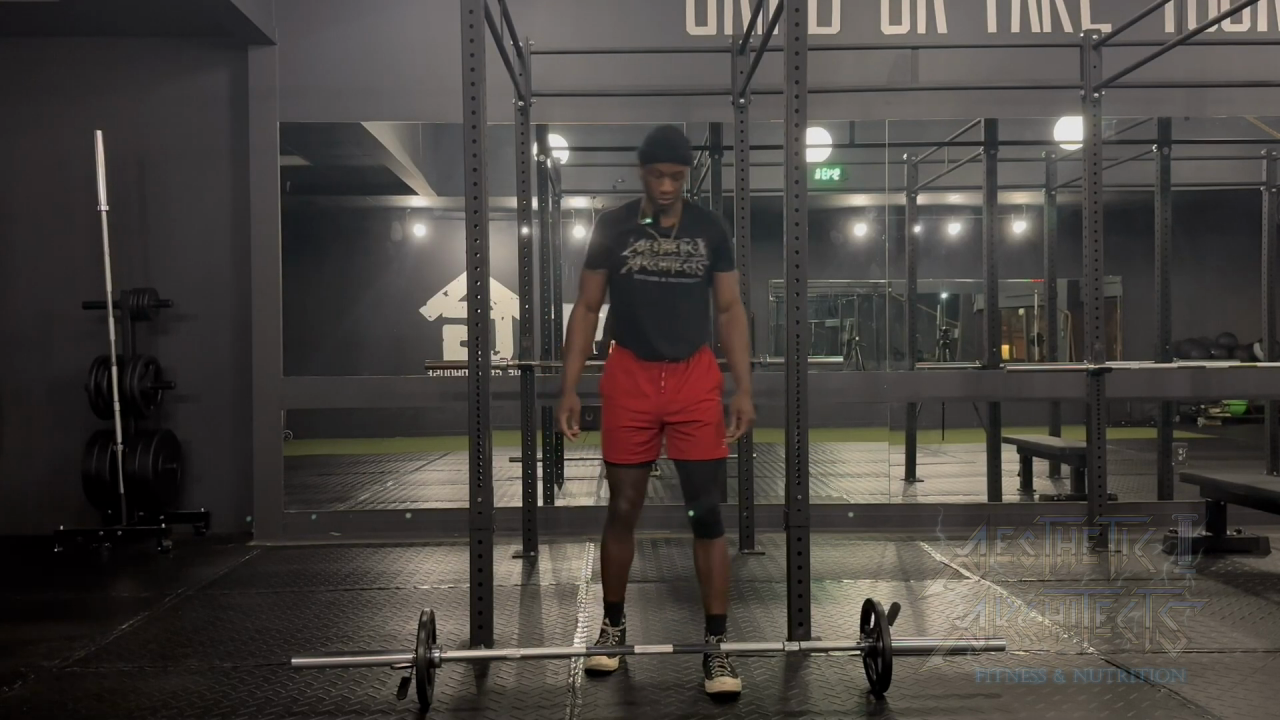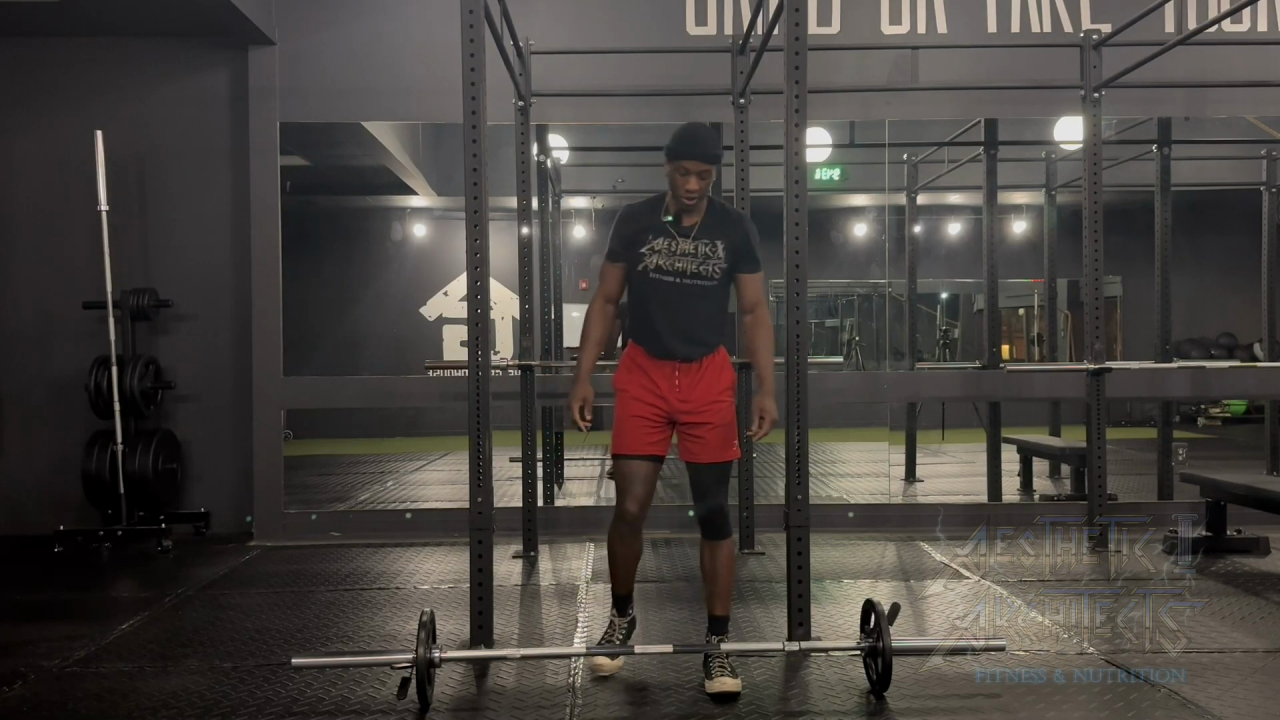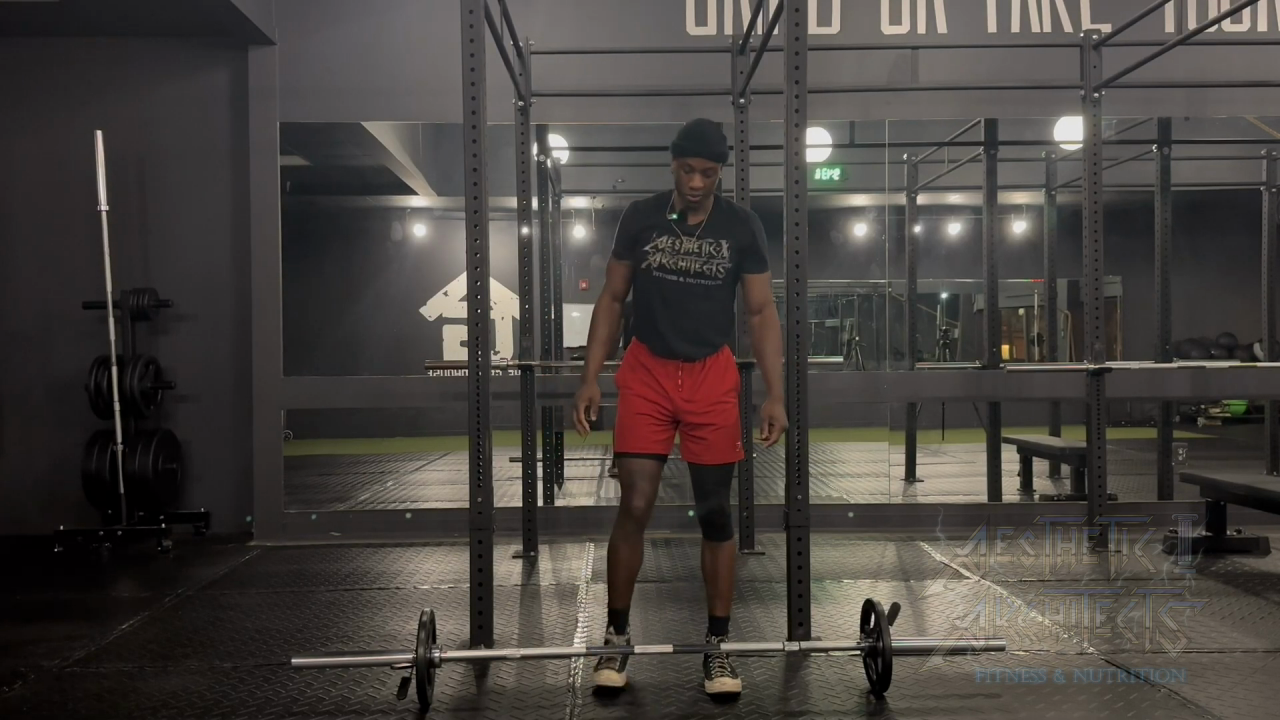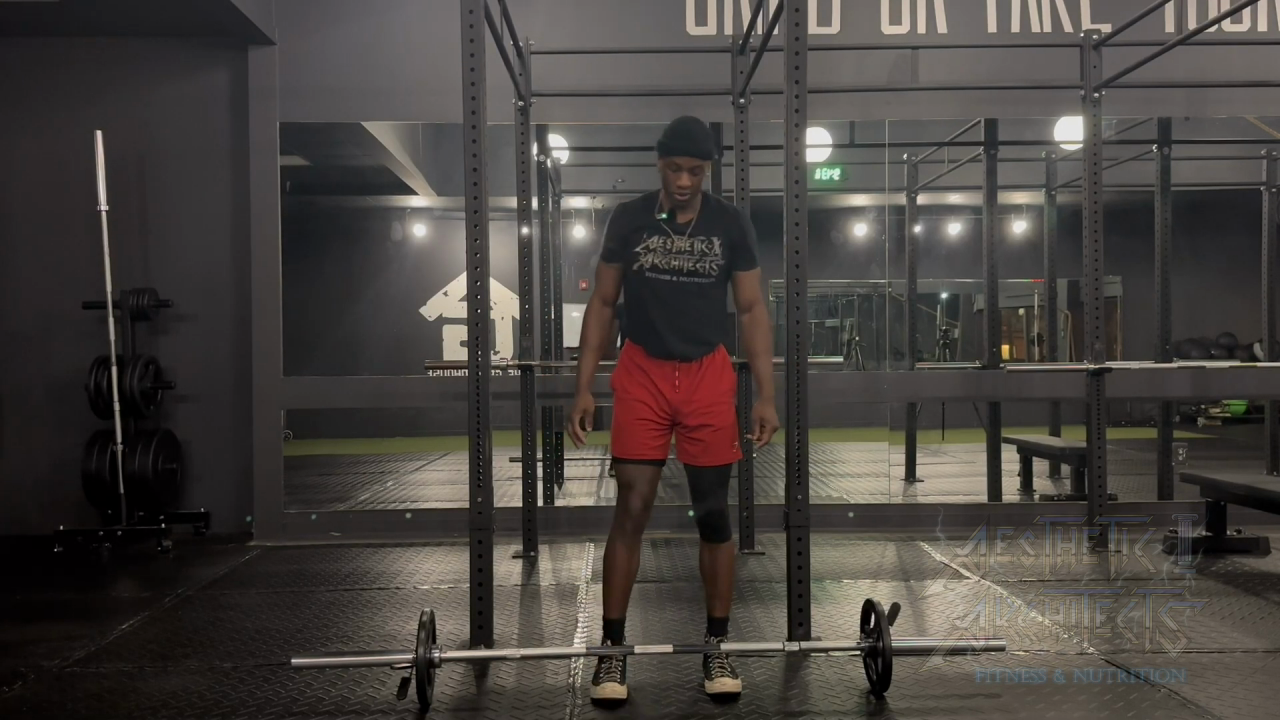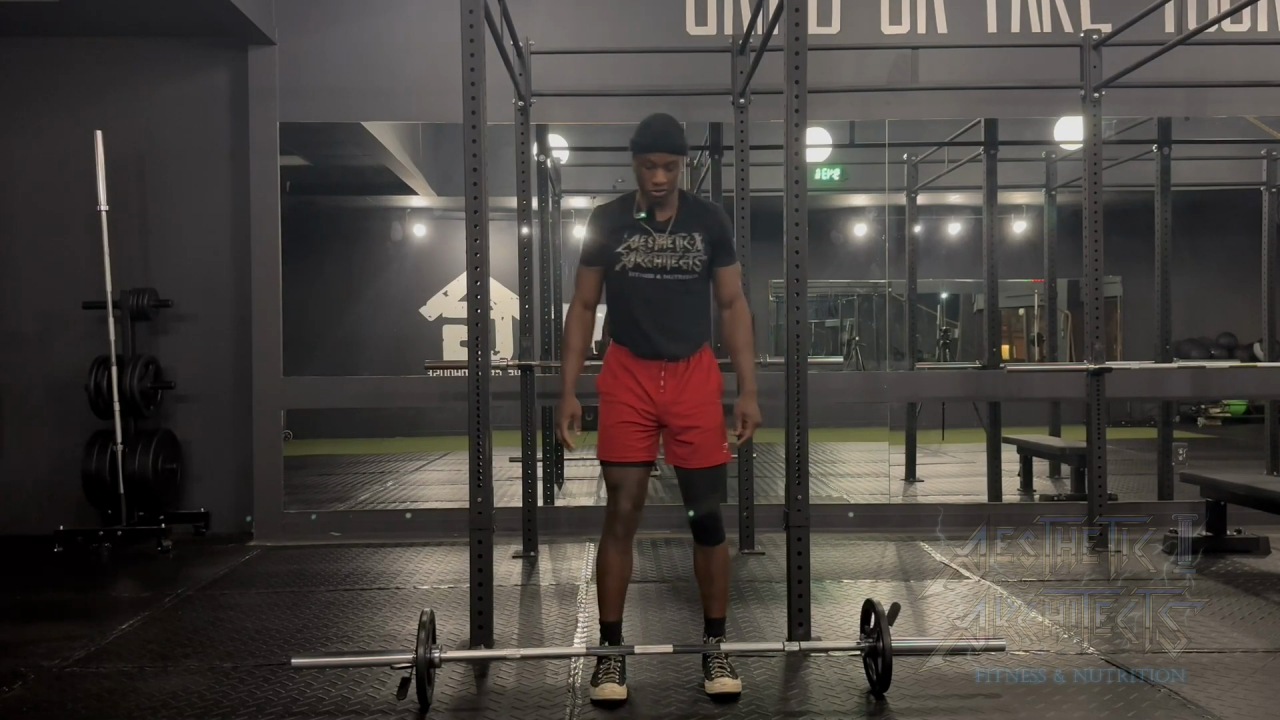
dt=0.2s
person 1, frame 1
left shoulder: (711, 228)
right shoulder: (612, 227)
left elbow: (730, 310)
right elbow: (586, 308)
left wrist: (743, 389)
right wrist: (569, 388)
left hip: (695, 378)
right hip: (630, 378)
left knee: (707, 512)
right knee: (623, 509)
left ankle: (715, 644)
right ankle: (613, 624)
person 1, frame 2
left shoulder: (735, 228)
right shoulder: (634, 221)
left elbow: (754, 311)
right elbow: (605, 300)
left wrist: (766, 388)
right wrist: (583, 377)
left hip: (708, 378)
right hip: (643, 375)
left knee: (714, 513)
right knee: (630, 508)
left ankle: (717, 645)
right ankle: (621, 613)
person 1, frame 3
left shoulder: (742, 227)
right shoulder: (639, 217)
left elbow: (762, 312)
right elbow: (612, 299)
left wrist: (775, 395)
right wrist: (590, 377)
left hip: (712, 378)
right hip: (646, 374)
left knee: (715, 515)
right knee: (633, 509)
left ankle: (716, 645)
right ankle: (616, 634)
person 1, frame 4
left shoulder: (731, 223)
right shoulder: (628, 219)
left elbow: (752, 310)
right elbow: (602, 304)
left wrist: (766, 395)
right wrist: (583, 386)
left hip: (708, 378)
right hip: (641, 376)
left knee: (713, 515)
right knee: (630, 513)
left ankle: (716, 646)
right ankle: (613, 647)
person 1, frame 5
left shoulder: (710, 220)
right shoulder: (607, 221)
left elbow: (734, 305)
right elbow: (583, 307)
left wrist: (748, 391)
right wrist: (568, 390)
left hip: (695, 377)
right hip: (627, 379)
left knee: (707, 516)
right knee: (622, 514)
left ankle: (715, 644)
right ankle: (611, 649)
